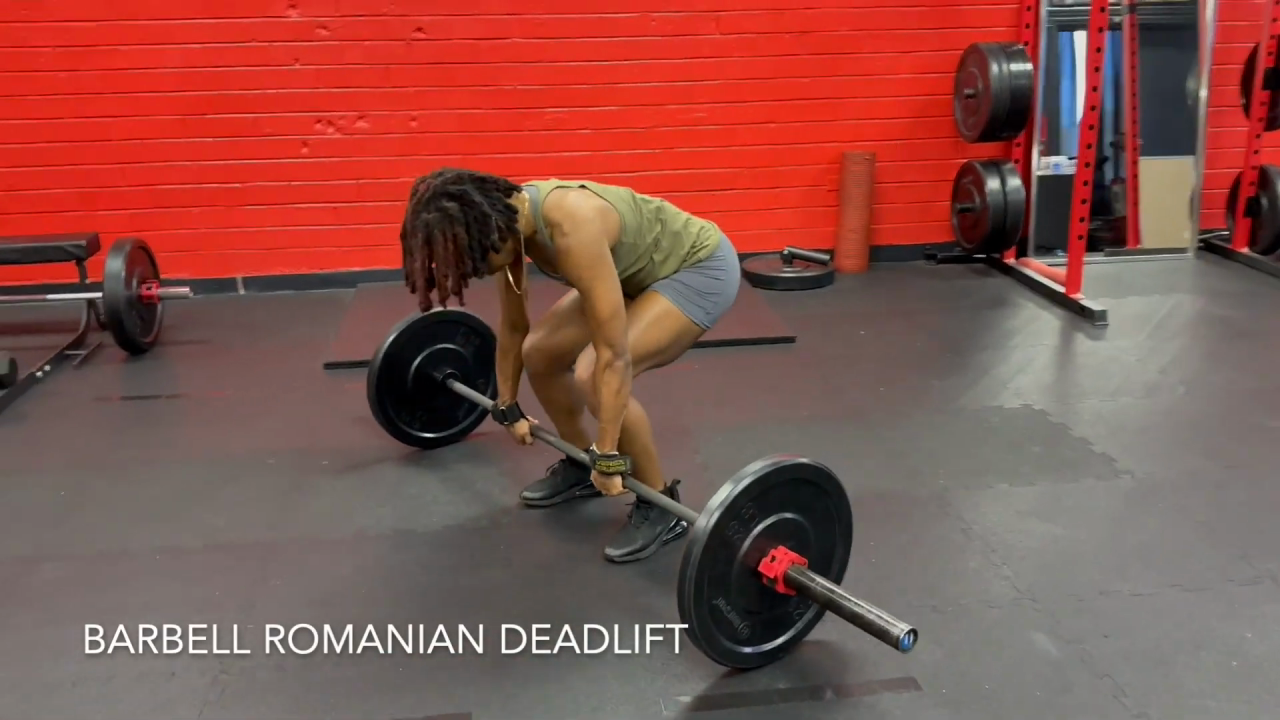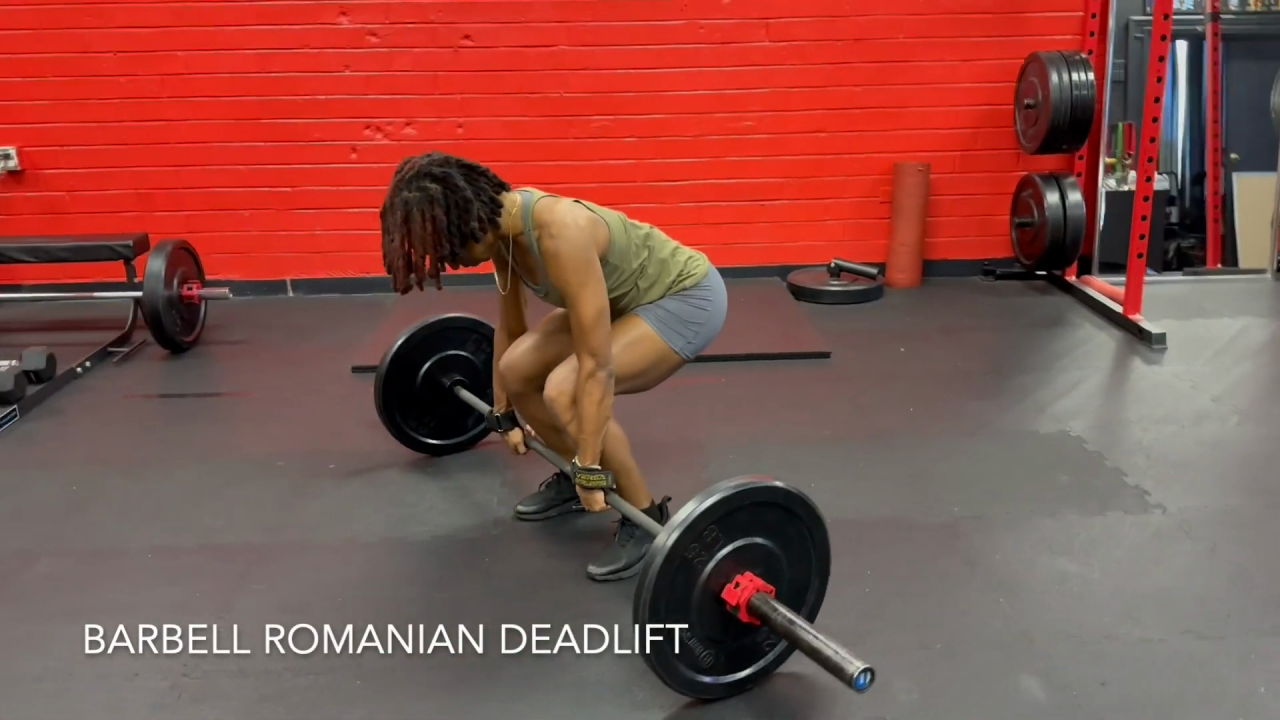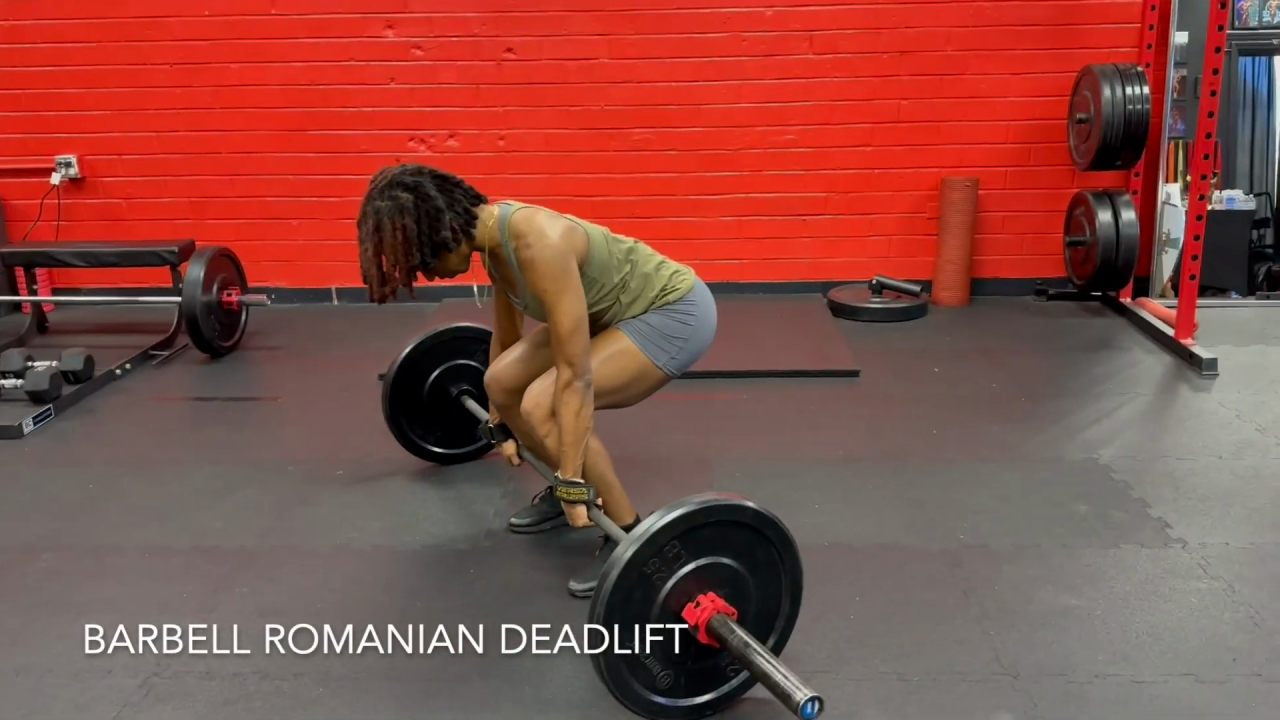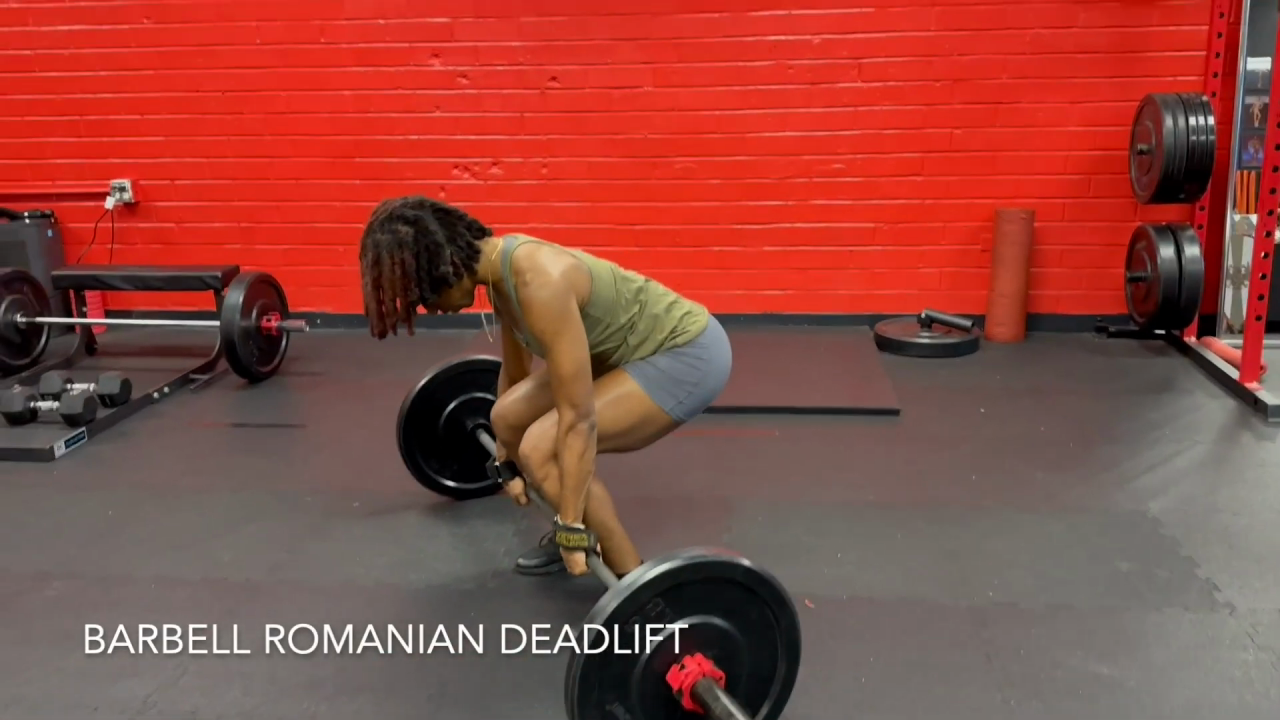
dt=0.5s
person 1, frame 1
left shoulder: (572, 228)
right shoulder: (509, 217)
left elbow: (614, 354)
right elbow: (512, 325)
left wrist: (608, 457)
right wrist: (507, 407)
left hip: (702, 268)
right hip: (640, 270)
left knee: (592, 375)
right knee: (538, 352)
left ankle: (660, 504)
right ankle: (580, 465)
person 1, frame 2
left shoulder: (560, 235)
right shoulder: (503, 225)
left elbow: (596, 365)
right elbow: (509, 326)
left wrist: (592, 471)
right wrist: (503, 414)
left hip: (688, 296)
right hip: (628, 294)
left knee: (565, 393)
right knee: (516, 371)
left ankle: (648, 521)
right ankle: (571, 480)
person 1, frame 3
left shoulder: (536, 244)
right shoulder: (493, 235)
left elbow: (576, 374)
right elbow: (506, 335)
left wrist: (573, 483)
right wrist: (500, 425)
left hip: (677, 311)
right hip: (618, 309)
left knee: (542, 405)
right knee: (502, 382)
person 1, frame 4
left shoulder: (538, 283)
right shoulder: (498, 267)
left elbow: (578, 418)
right elbow: (513, 372)
left wrist: (572, 530)
right wrist: (508, 463)
left hip: (688, 353)
left knee: (543, 450)
right knee: (507, 418)
right ankle: (584, 530)
